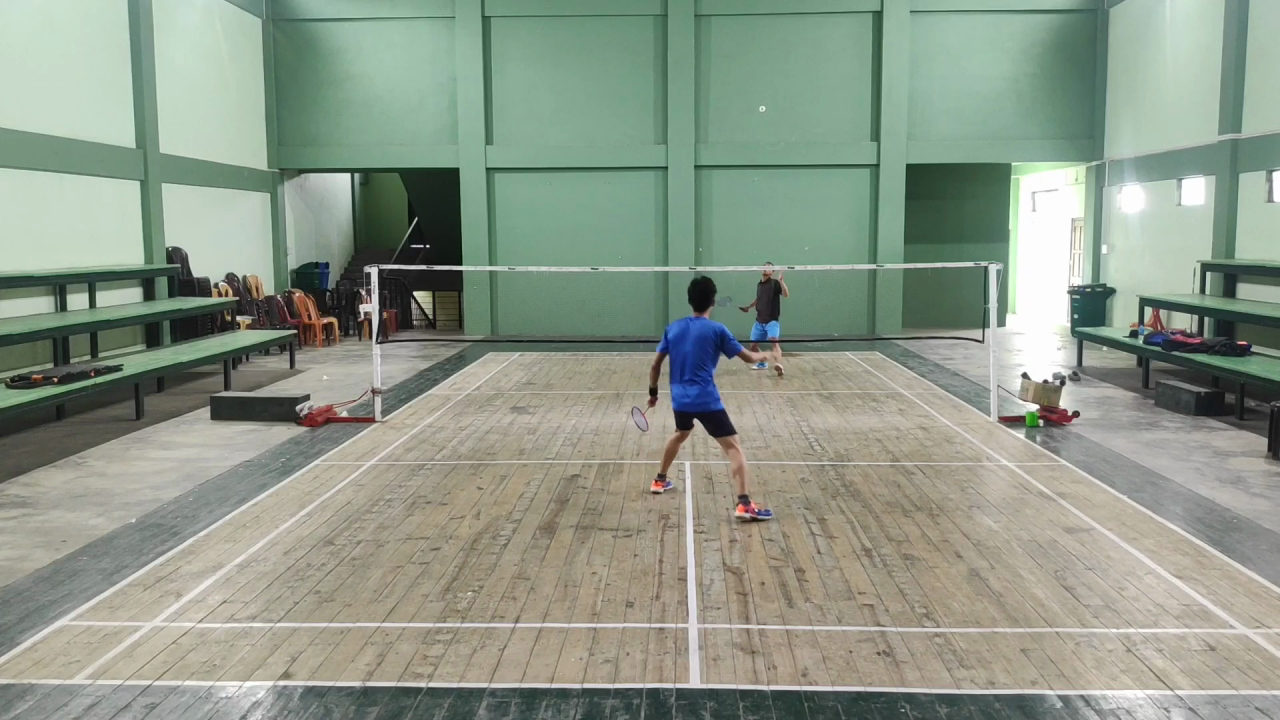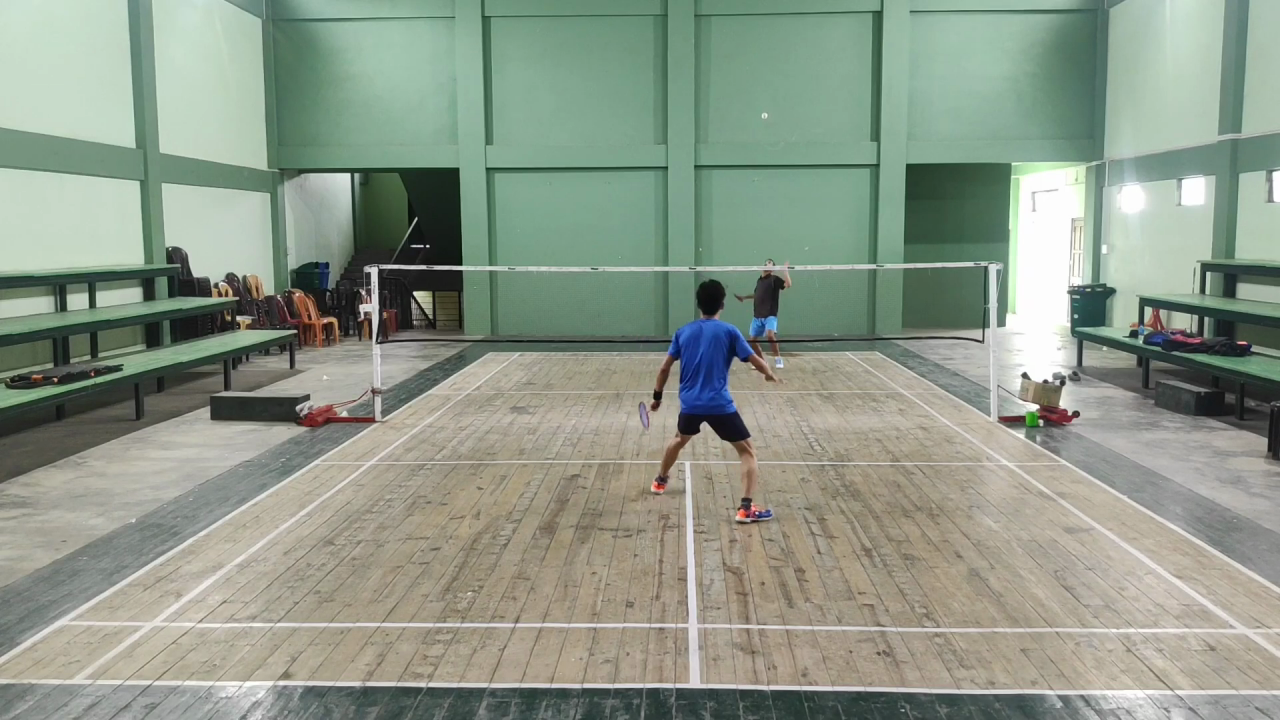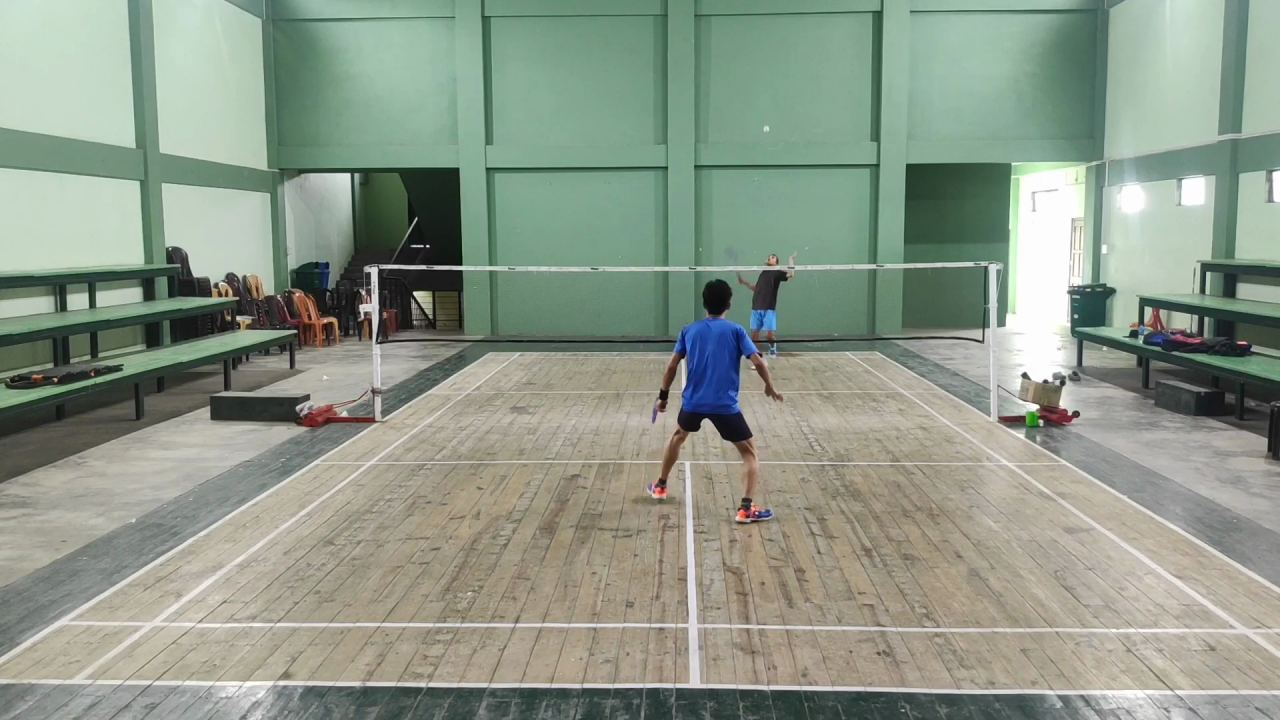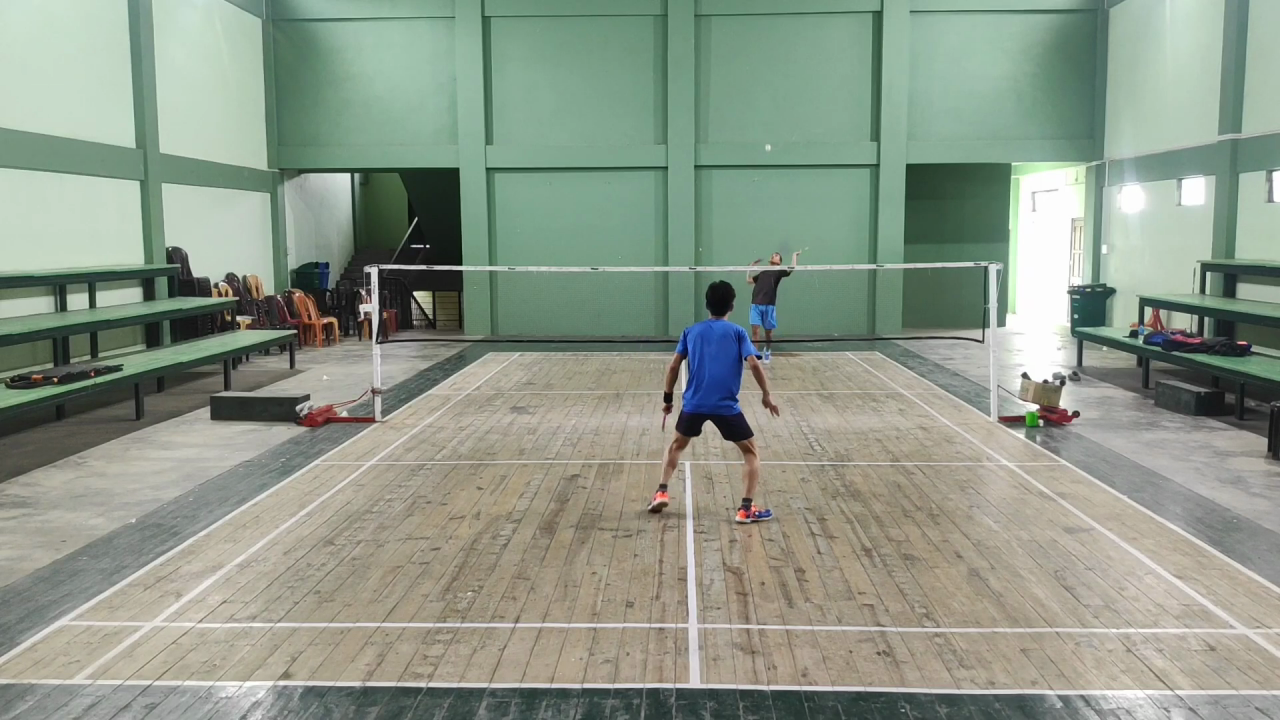
dt=0.1s
person 1, frame 1
left shoulder: (673, 328)
right shoulder: (716, 330)
left elbow: (655, 365)
right elbow: (748, 358)
left wrist: (652, 392)
right wrist: (762, 355)
left hip: (680, 399)
right hip: (706, 401)
left knee: (680, 434)
right knee: (733, 449)
left ankle: (660, 480)
right ankle: (744, 505)
person 1, frame 2
left shoulder: (683, 332)
right shoulder: (730, 331)
left elbow: (665, 368)
right elbow: (757, 362)
left wrist: (657, 396)
right wrist: (770, 374)
left hip: (690, 404)
right hip: (720, 405)
left knee: (681, 439)
right knee: (747, 452)
left ankle: (660, 482)
right ankle: (746, 508)
person 1, frame 3
left shoulder: (689, 330)
right shoulder: (735, 330)
left elbow: (672, 366)
right elbow: (757, 362)
left wrist: (663, 396)
right wrist: (770, 386)
left hip: (692, 402)
right hip: (724, 404)
left knee: (678, 436)
right knee: (749, 452)
left ankle: (660, 486)
right ankle: (746, 508)
person 1, frame 4
left shoulder: (691, 331)
right shoulder: (738, 332)
left elbow: (673, 367)
right elbow: (754, 364)
left wrist: (668, 398)
right wrist: (767, 396)
left hip: (694, 404)
right hip: (726, 406)
left knee: (676, 445)
right knee: (751, 452)
left ankle: (662, 494)
right ankle: (746, 508)
